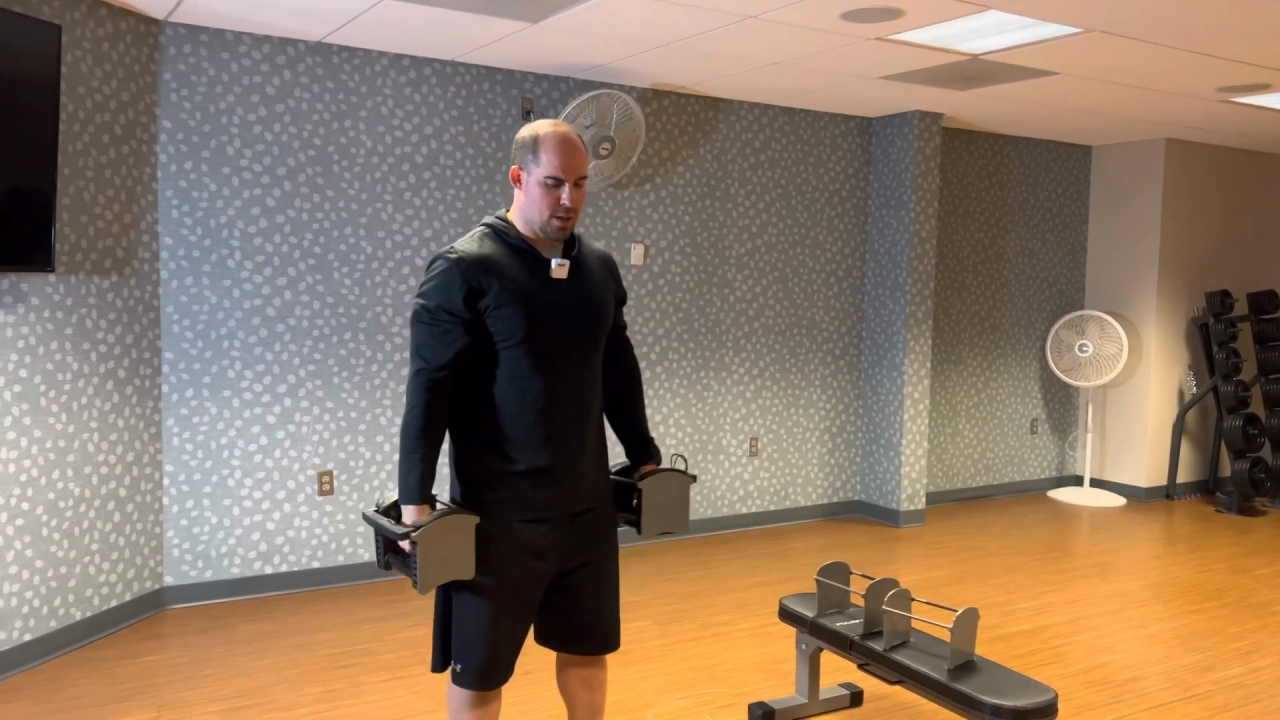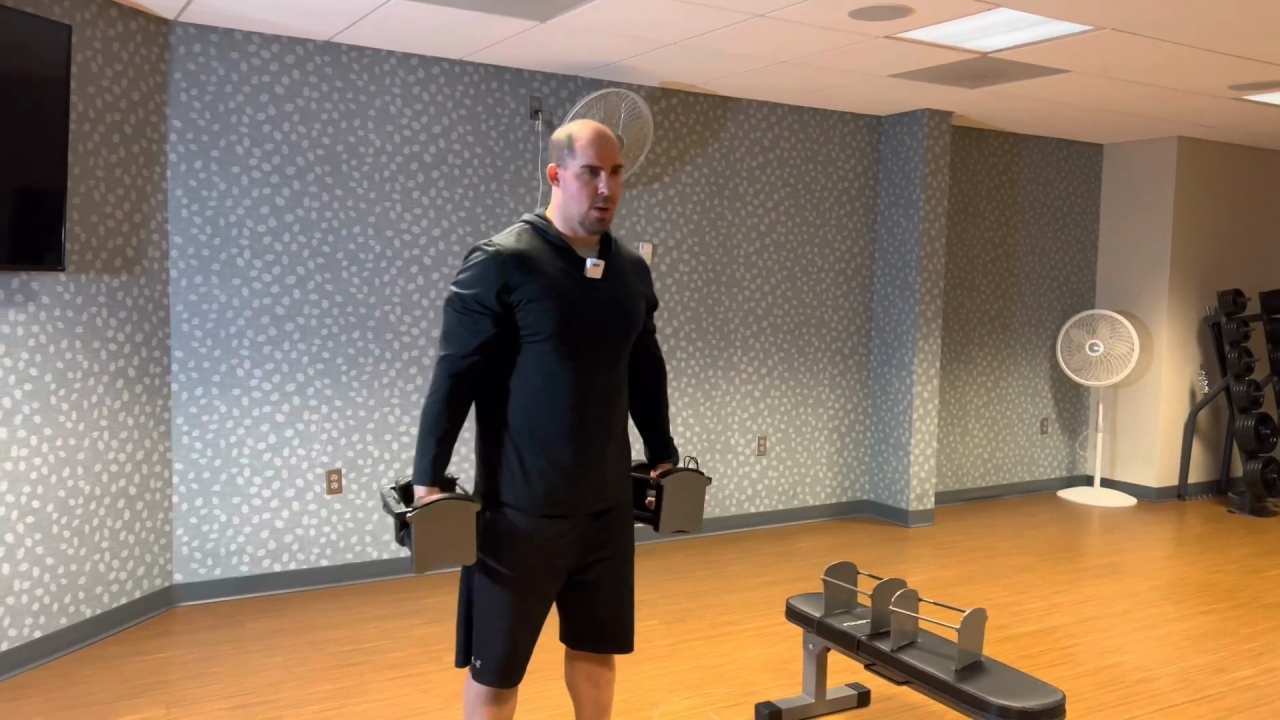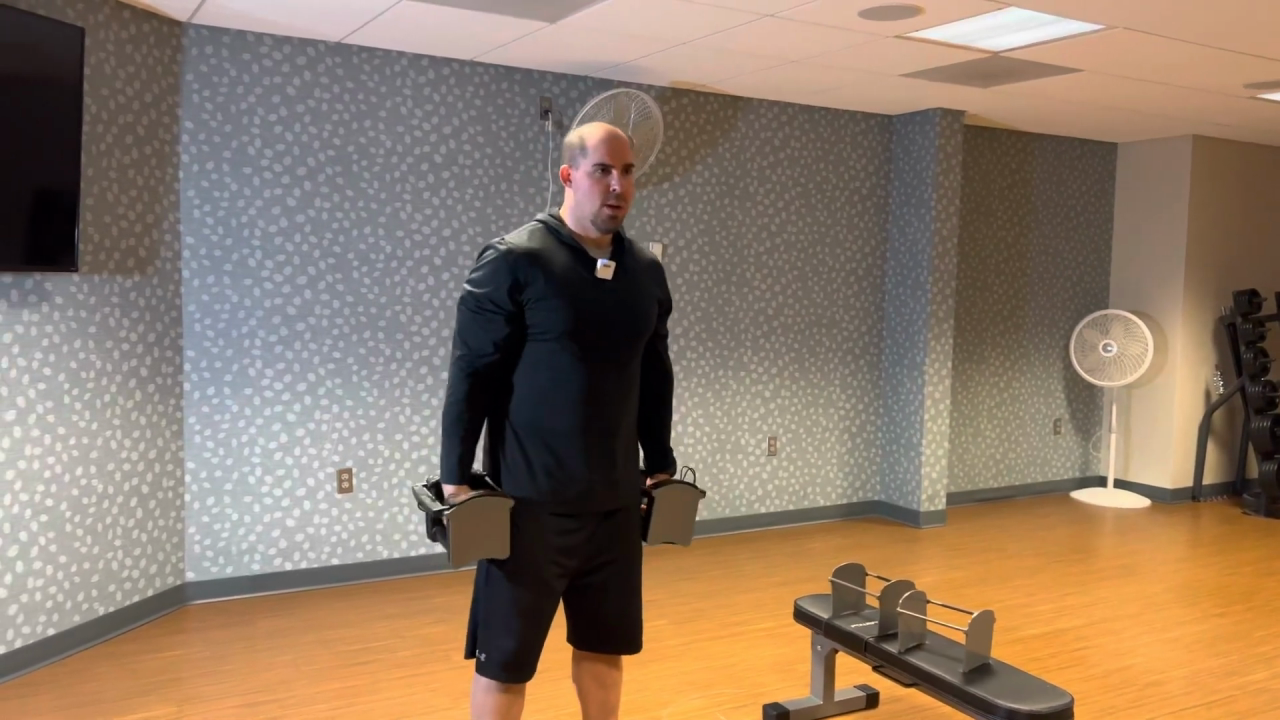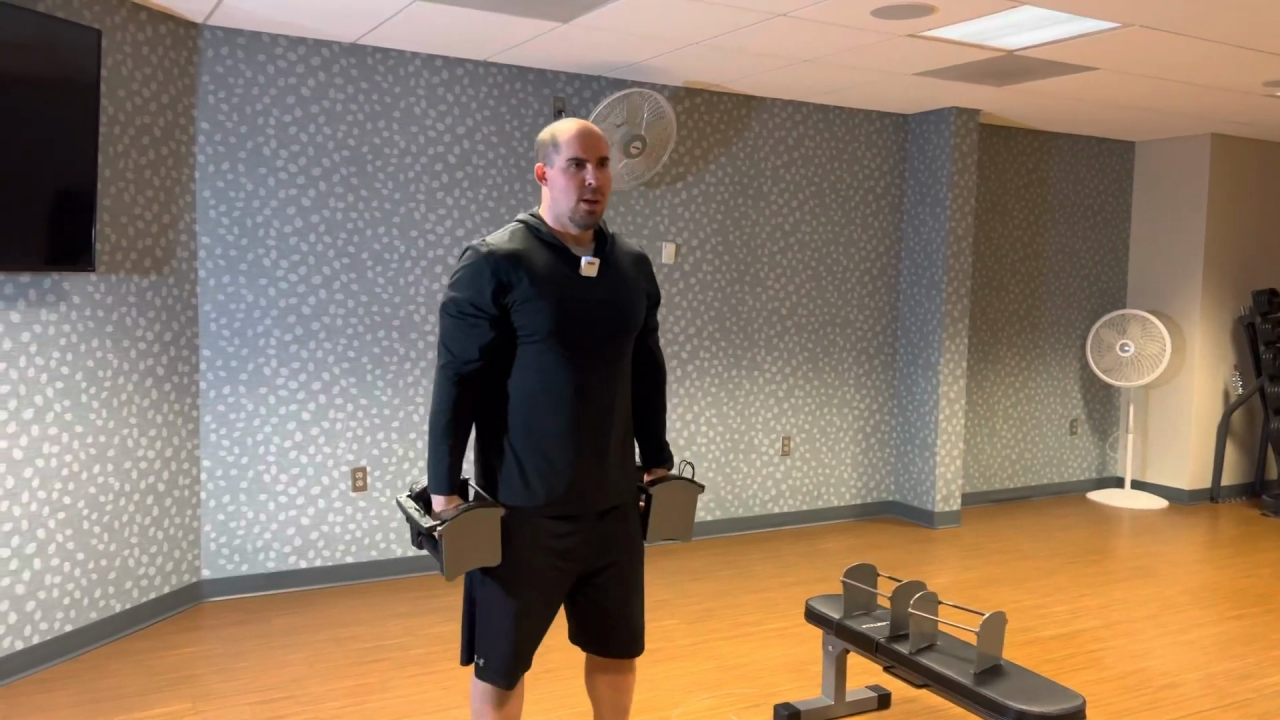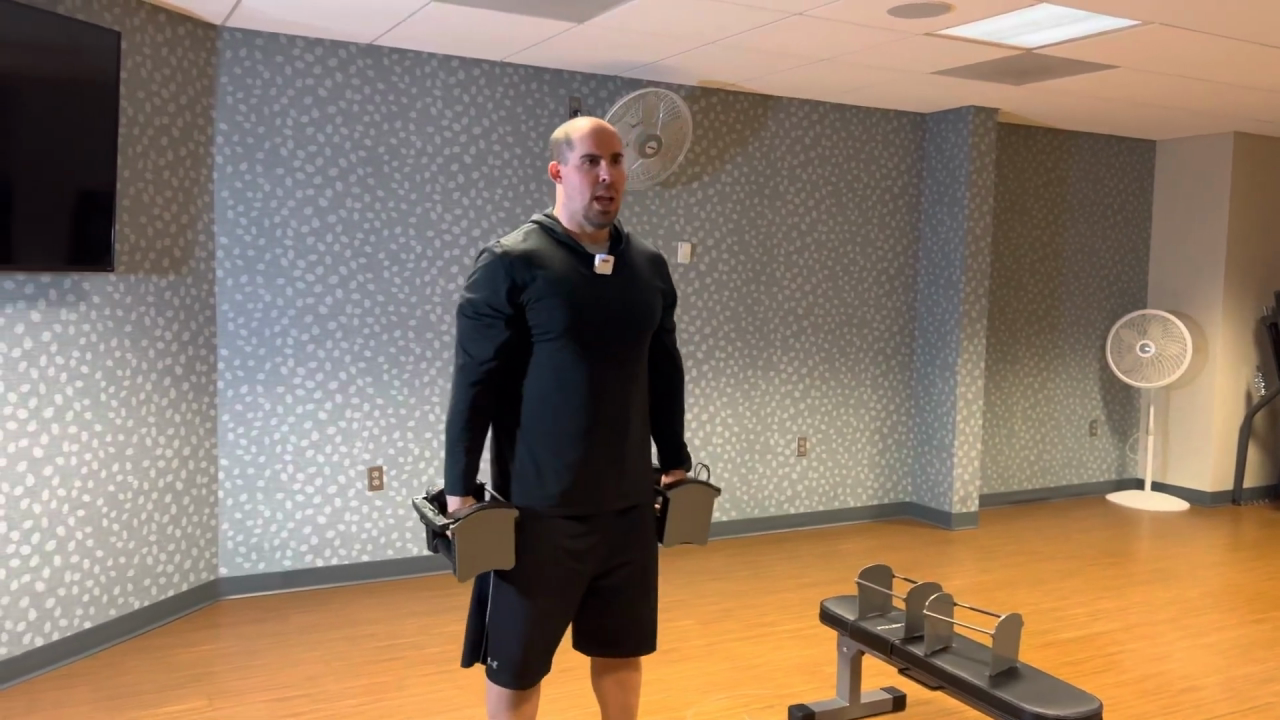
dt=0.3s
person 1, frame 1
left shoulder: (600, 268)
right shoulder: (465, 269)
left elbow: (620, 372)
right elbow: (430, 391)
left wrist: (644, 457)
right wrist: (415, 498)
left hip: (587, 501)
right hip: (498, 511)
left knee: (588, 646)
right knee: (479, 665)
person 1, frame 2
left shoulder: (631, 271)
right shoulder: (500, 264)
left elbow: (646, 370)
right elbow: (454, 376)
left wrist: (662, 455)
right wrist: (428, 479)
left hip: (607, 498)
right hip: (521, 503)
left knee: (598, 644)
right knee: (496, 660)
person 1, frame 3
left shoulder: (647, 272)
right shoulder: (513, 261)
right elbow: (471, 375)
left wrist: (660, 463)
right wrist: (455, 475)
left hip: (615, 498)
right hip: (531, 499)
left knee: (605, 644)
right knee: (505, 655)
person 1, frame 4
left shoulder: (633, 267)
right shoulder: (493, 263)
right elbow: (456, 381)
left wrist: (657, 460)
right wrist: (445, 487)
left hip: (613, 498)
right hip: (523, 504)
left knee: (616, 645)
right knee: (502, 658)
person 1, frame 5
left shoulder: (649, 267)
right shoulder: (510, 263)
left elbow: (665, 372)
right elbow: (475, 384)
left wrist: (676, 461)
right wrist: (460, 488)
left hip: (628, 500)
right hip: (539, 505)
left knee: (623, 647)
right knee: (517, 661)
